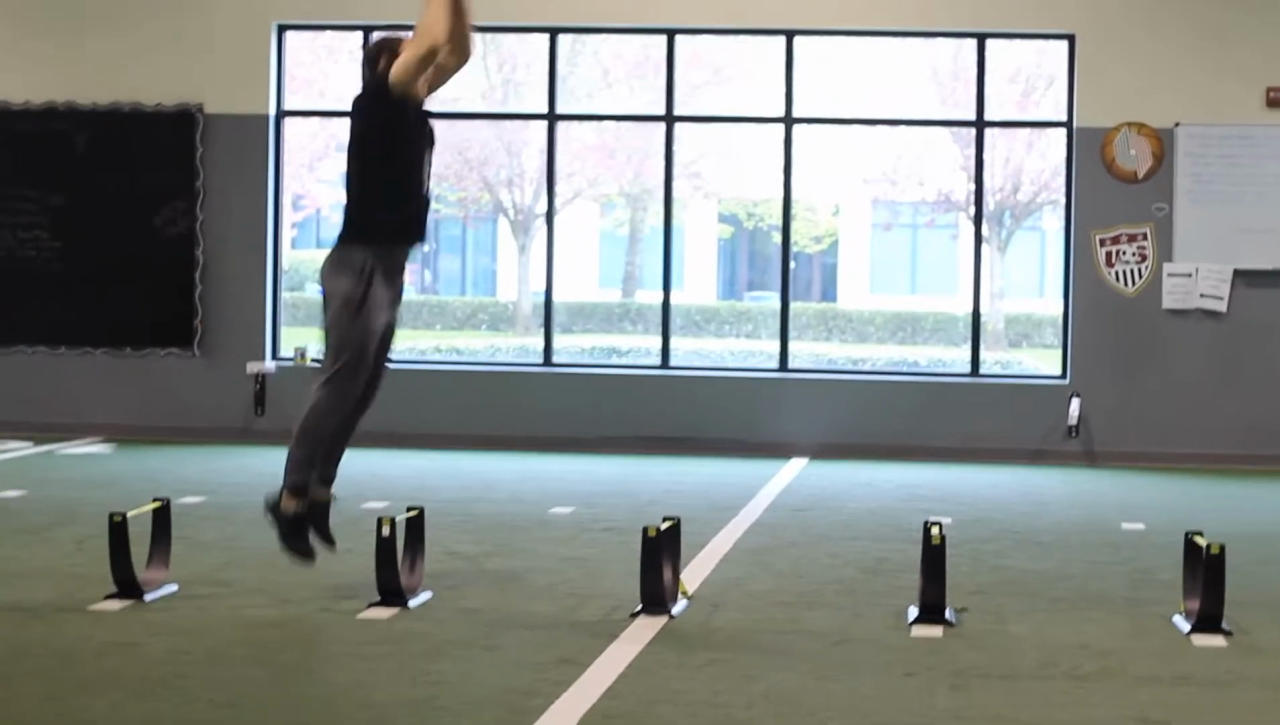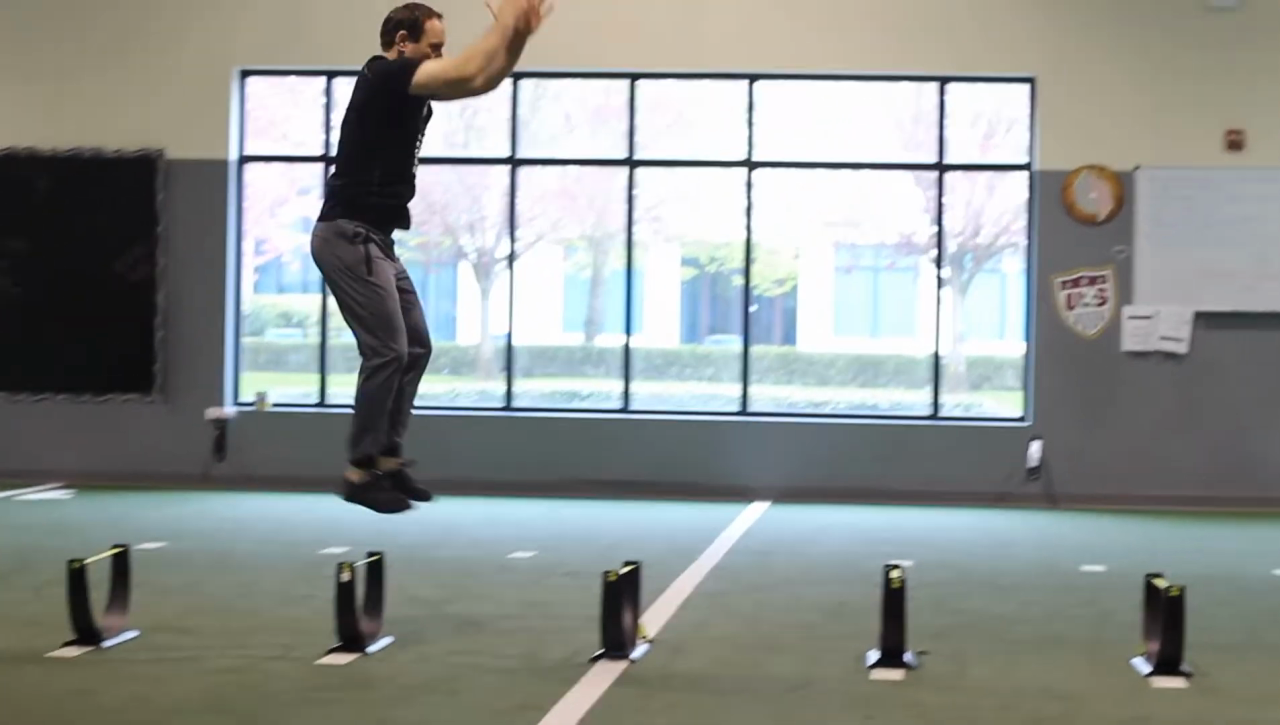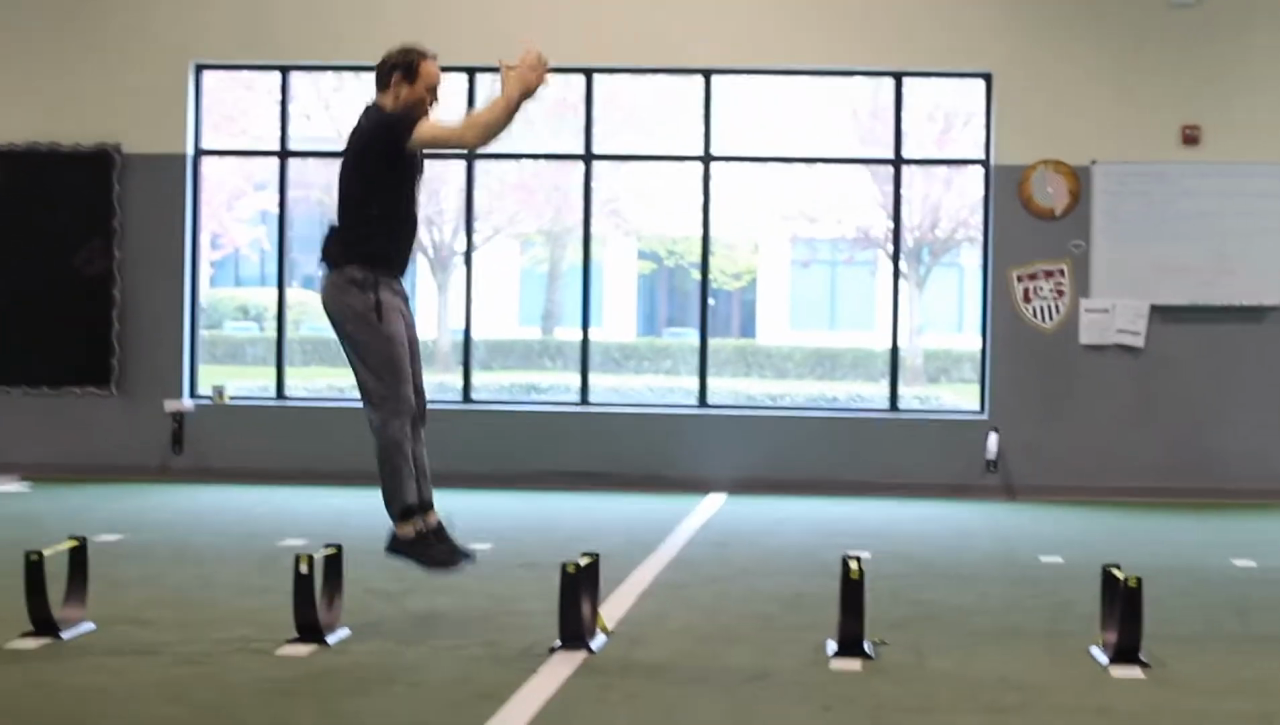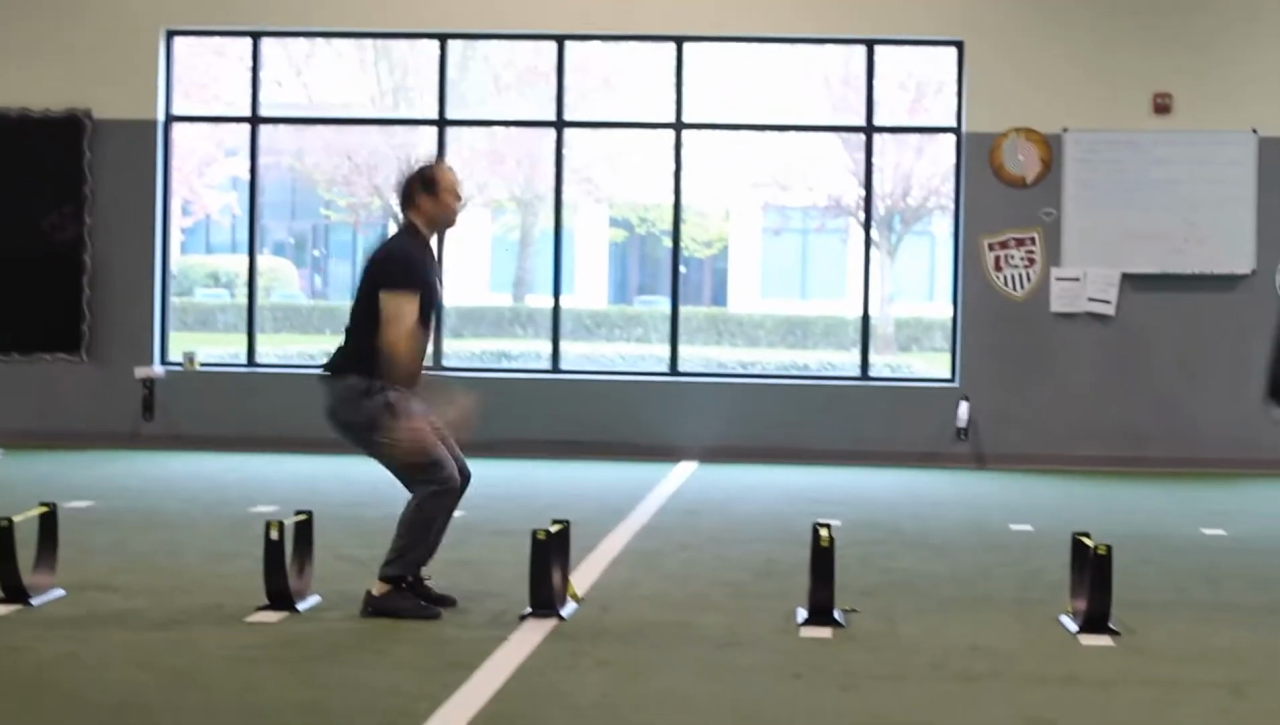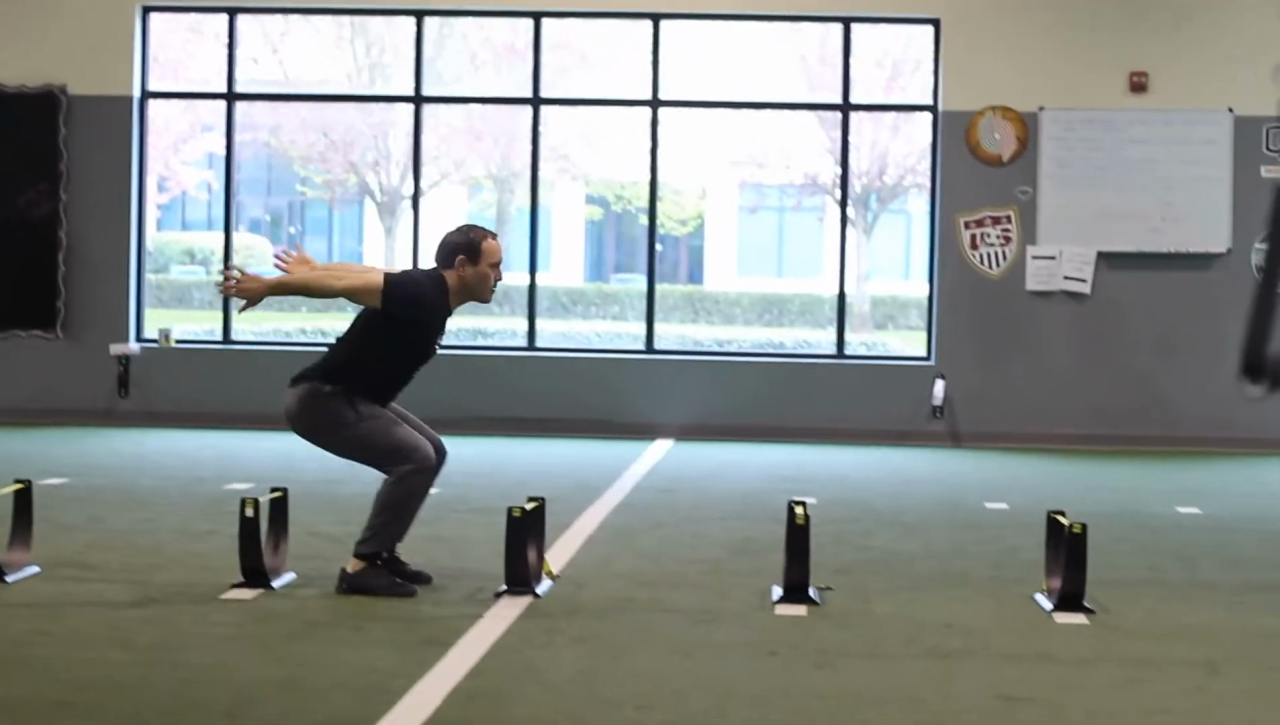
dt=0.2s
person 1, frame 1
left shoulder: (406, 114)
right shoulder: (379, 104)
left elbow: (455, 55)
left hip: (384, 271)
right hip: (360, 268)
left knee: (358, 391)
right knee: (341, 386)
left ankle: (314, 491)
right ankle: (295, 498)
person 1, frame 2
left shoulder: (406, 87)
right shoulder: (384, 77)
left elbow: (484, 78)
right elbow: (466, 71)
left hip: (372, 239)
right hip: (348, 238)
left knee: (415, 350)
right knee: (388, 352)
left ankle: (385, 461)
right ankle: (365, 470)
person 1, frame 3
left shoulder: (396, 130)
right shoulder: (382, 125)
left elbow: (473, 134)
right elbow: (468, 136)
left wrist: (516, 93)
right wrist: (514, 89)
left hip: (383, 286)
right hip: (360, 285)
left knee: (409, 408)
right knee: (394, 407)
left ankle: (422, 521)
right ankle: (410, 525)
person 1, frame 4
left shoulder: (414, 252)
right shoulder: (405, 257)
right elbow: (397, 338)
right wrist: (407, 421)
left hip: (380, 386)
right hip: (364, 389)
left knee: (455, 475)
right knee: (440, 478)
left ankle: (406, 577)
right ankle: (387, 588)
person 1, frame 5
left shoulder: (433, 296)
right shoulder: (418, 293)
left elbow: (356, 272)
right elbow: (342, 283)
left wrist: (310, 268)
right wrist: (267, 287)
left hip: (348, 396)
right hip: (321, 399)
left knee: (431, 453)
right knee: (416, 459)
left ankle: (380, 554)
right ankle: (362, 566)
